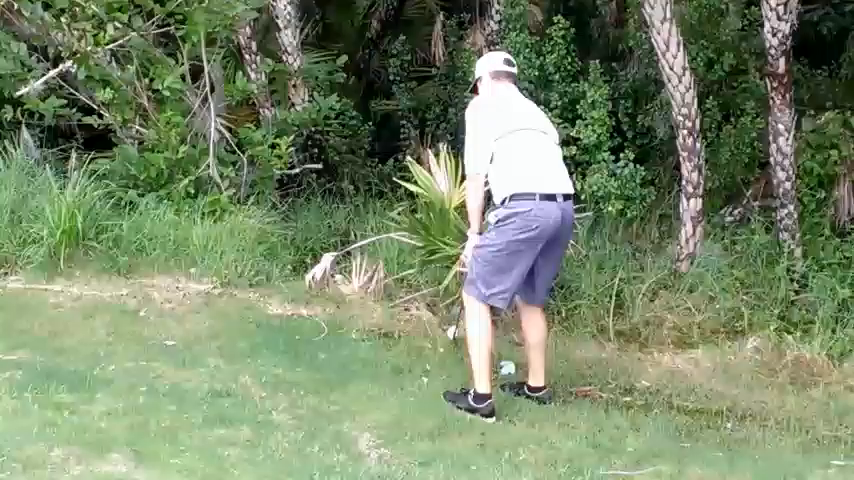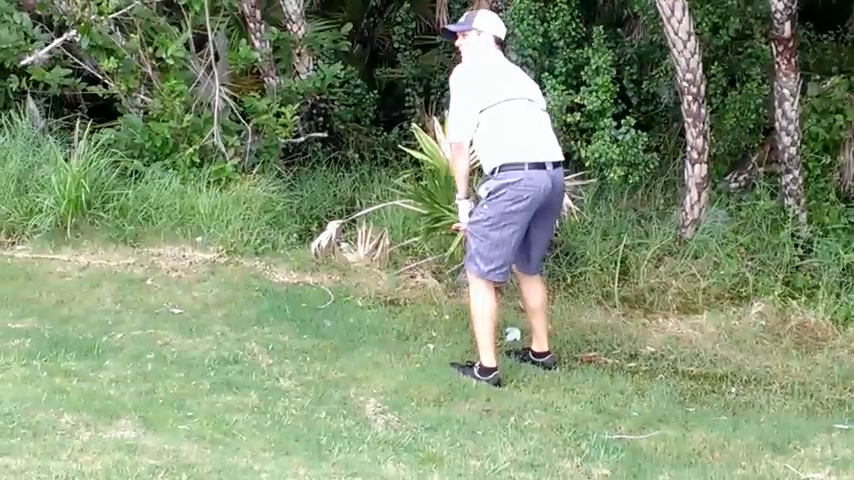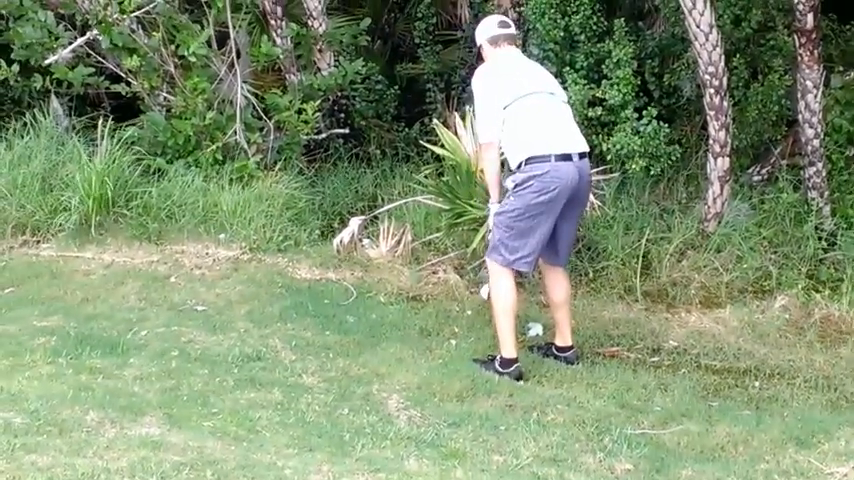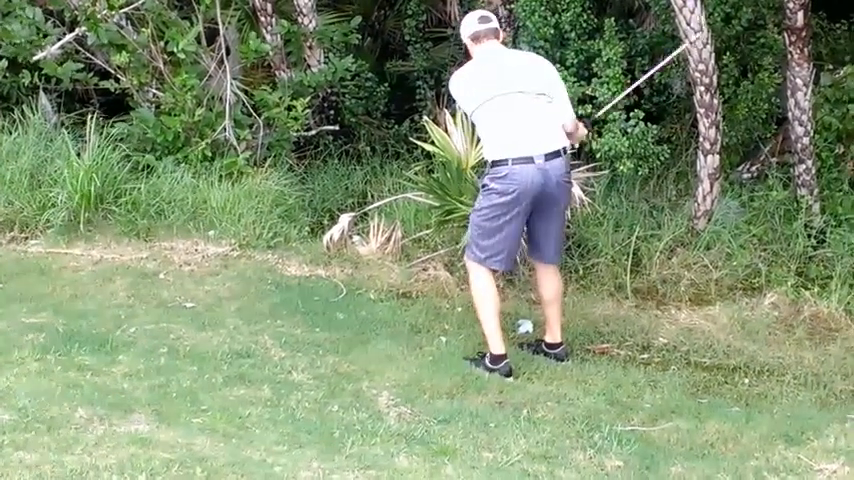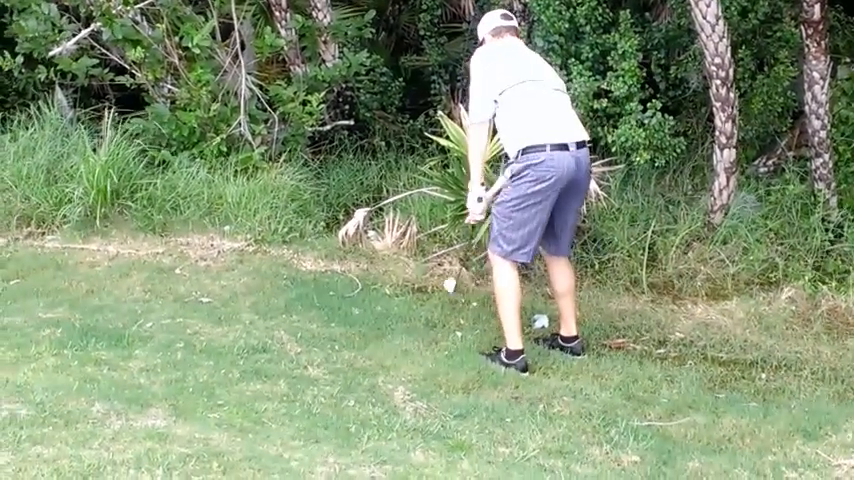
dt=0.7s
person 1, frame 1
left shoulder: (483, 105)
right shoulder: (534, 111)
left elbow: (476, 175)
left wrist: (473, 234)
left hip: (525, 207)
right hip: (563, 207)
left knee: (476, 296)
right knee: (530, 300)
left ankle: (481, 396)
right ankle: (537, 385)
person 1, frame 2
left shoulder: (468, 72)
right shoulder: (519, 75)
left elbow: (459, 142)
left wrist: (462, 198)
left hip: (515, 176)
right hip: (553, 173)
left knee: (479, 273)
right knee: (528, 267)
left ankle: (486, 367)
right ankle: (541, 350)
person 1, frame 3
left shoulder: (488, 72)
right shoulder: (539, 71)
left elbow: (489, 144)
left wrist: (495, 202)
left hip: (541, 170)
right hip: (579, 166)
left knee: (499, 262)
right knee: (553, 261)
left ankle: (507, 360)
right ankle: (564, 345)
person 1, frame 4
left shoulder: (461, 79)
right shoulder: (534, 61)
right elbow: (568, 124)
right wrist: (576, 131)
left hip: (510, 171)
right hip: (555, 165)
left knee: (478, 262)
right knee: (545, 259)
left ankle: (496, 356)
right ankle: (553, 342)
person 1, frame 5
left shoulder: (485, 56)
right shoulder: (542, 64)
left elbow: (478, 125)
left wrist: (476, 186)
right wrist: (500, 188)
left hip: (540, 159)
right hip: (578, 155)
left knee: (502, 255)
right knee: (557, 251)
left ankle: (513, 352)
right ankle: (569, 336)
